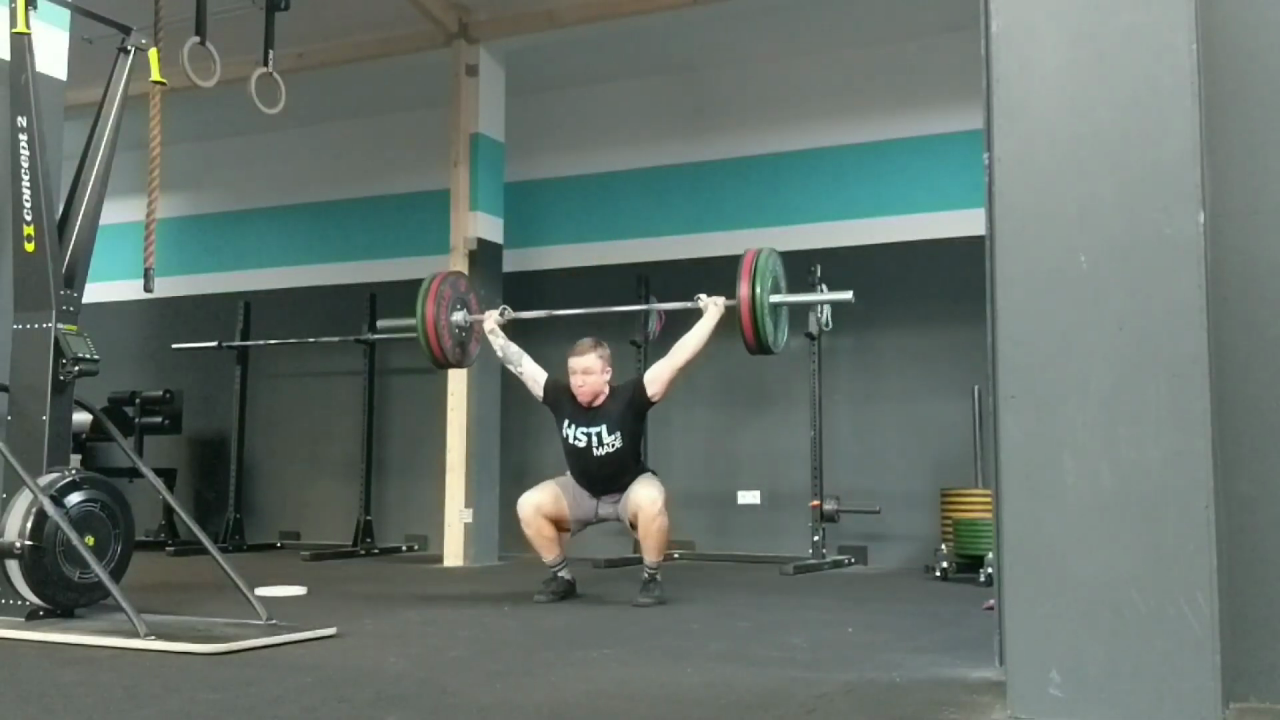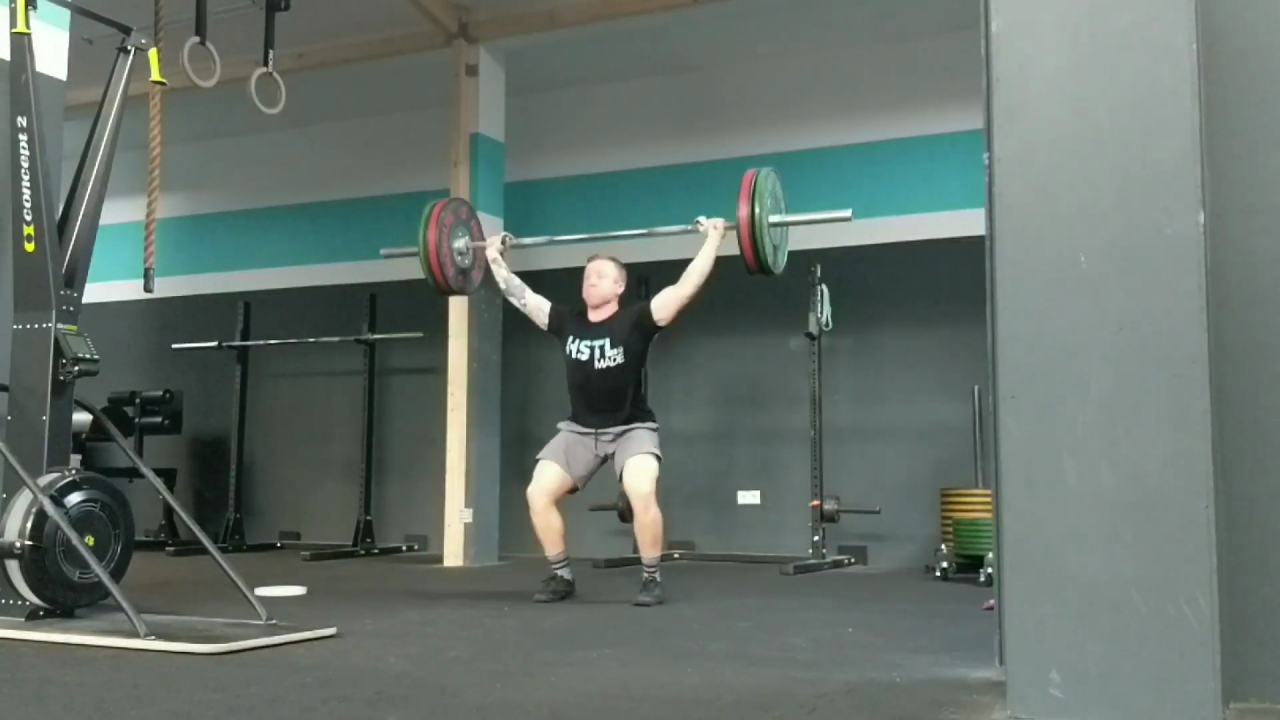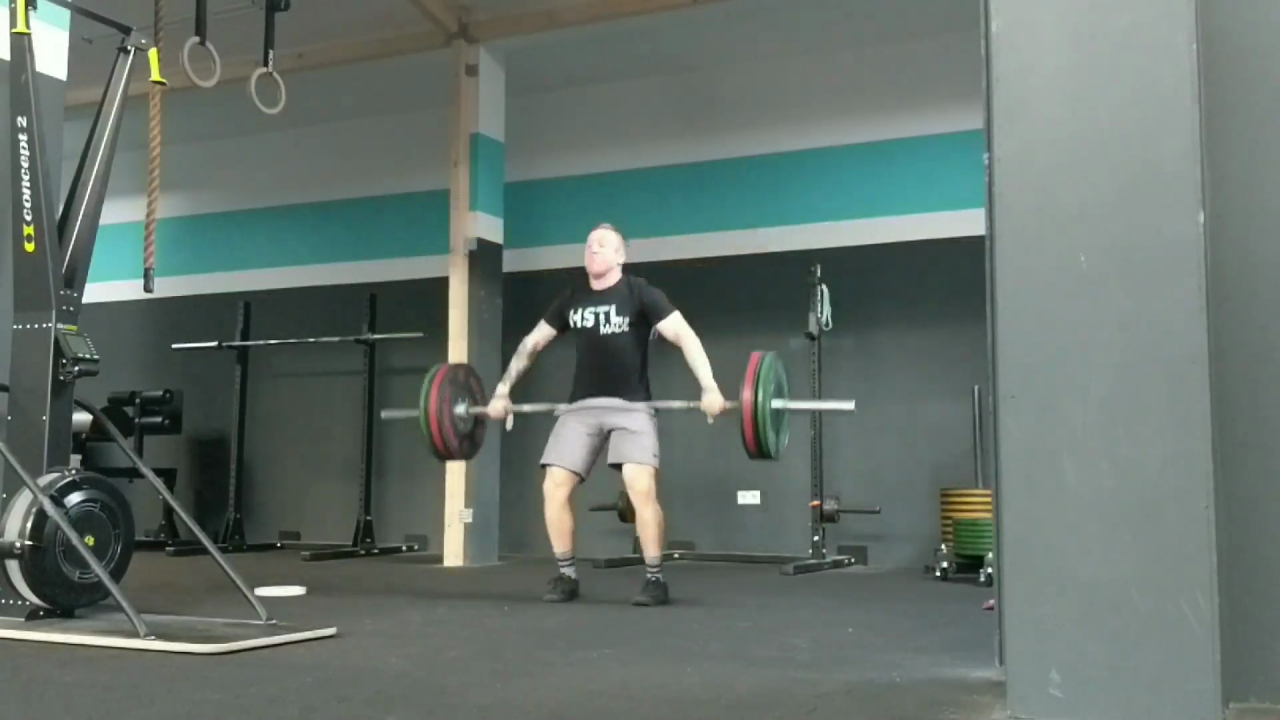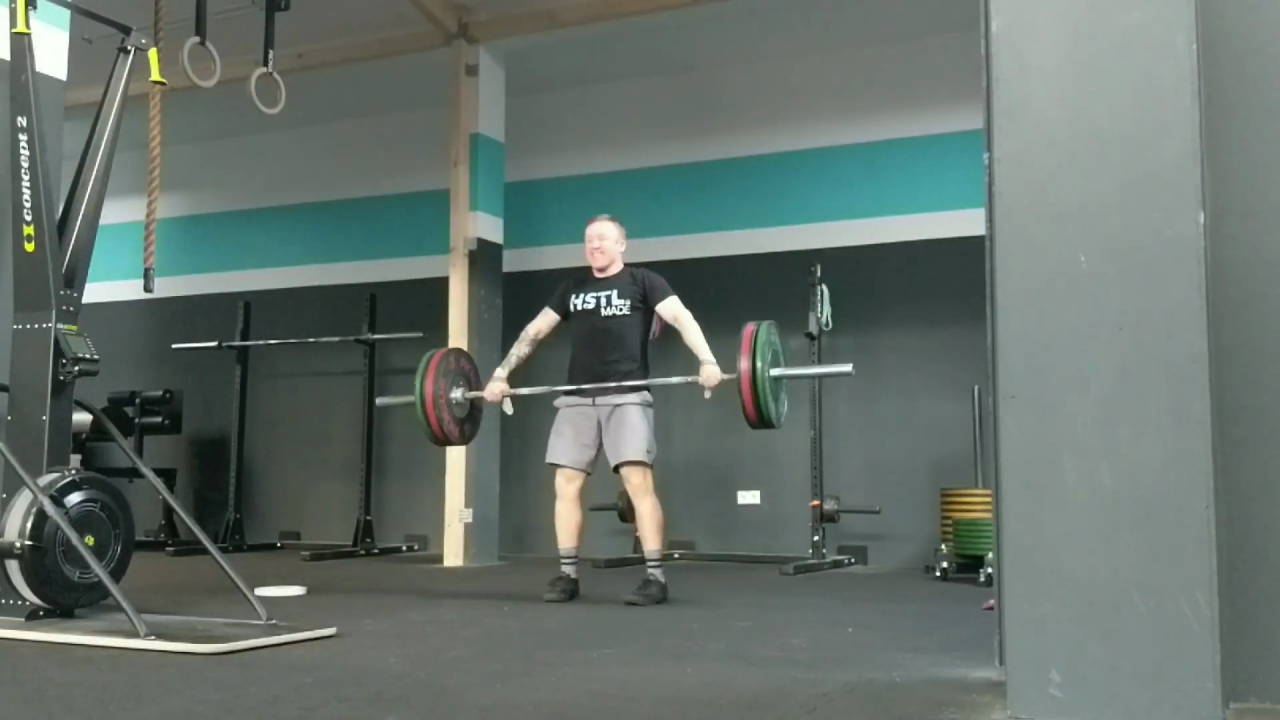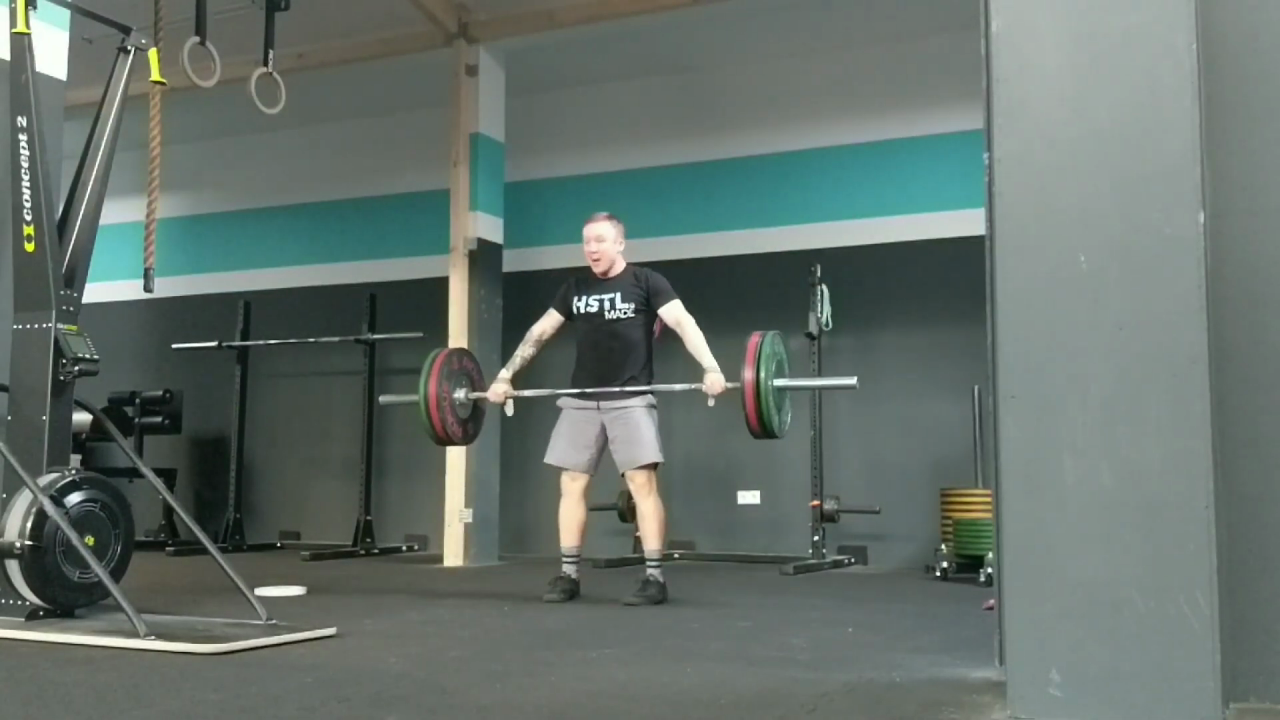
dt=0.5s
person 1, frame 1
left shoulder: (629, 400)
right shoulder: (560, 398)
left elbow: (676, 359)
right elbow: (520, 364)
left wrist: (711, 314)
right wrist: (492, 329)
left hip: (627, 492)
right hip: (582, 492)
left knee: (649, 501)
right knee: (529, 505)
left ankle: (651, 580)
right ankle: (561, 577)
person 1, frame 2
left shoulder: (636, 320)
right shoulder: (566, 320)
left elbow: (687, 287)
right elbow: (520, 296)
left wrist: (711, 240)
right wrist: (496, 258)
left hip: (630, 427)
right hip: (580, 428)
left knee: (641, 492)
right knee: (538, 493)
left ankle: (652, 579)
right ankle: (561, 575)
person 1, frame 3
left shoulder: (640, 293)
right shoulder: (572, 297)
left elbow: (684, 336)
right elbow: (532, 342)
left wrist: (709, 387)
right wrist: (502, 389)
left hip: (630, 405)
right hip: (582, 406)
left knee: (641, 488)
right knee: (554, 486)
left ankle: (655, 578)
right ankle: (566, 575)
person 1, frame 4
left shoulder: (643, 281)
right shoulder: (573, 287)
left elbow: (681, 317)
right elbow: (535, 330)
left wrist: (707, 361)
right wrist: (502, 373)
left hip: (626, 398)
right hip: (577, 399)
left knee: (639, 484)
right knee: (566, 485)
left ankle: (655, 577)
right ankle: (568, 574)
person 1, frame 5
left shoulder: (646, 281)
right shoulder: (575, 287)
left elbow: (683, 322)
right elbow: (540, 332)
left wrist: (710, 368)
right wrist: (505, 375)
left hip: (631, 400)
right hip: (581, 402)
left knee: (642, 484)
right knee: (571, 485)
left ankle: (654, 578)
right ankle: (568, 575)
